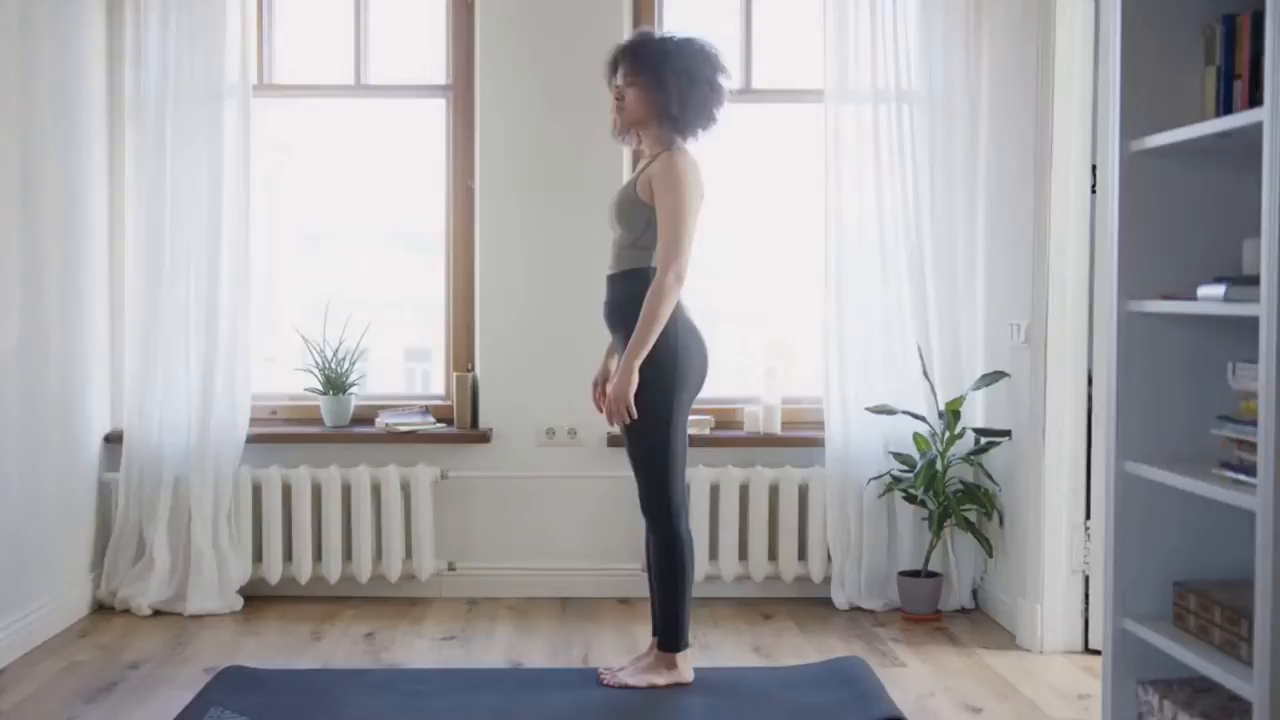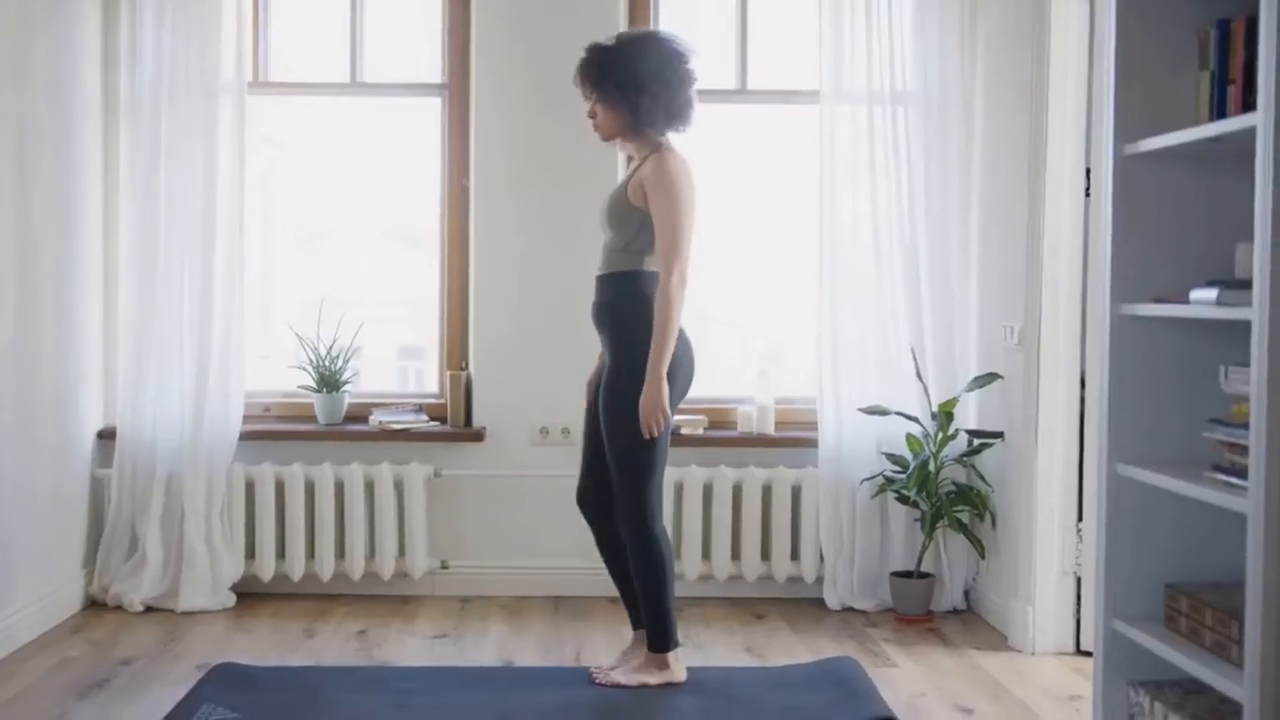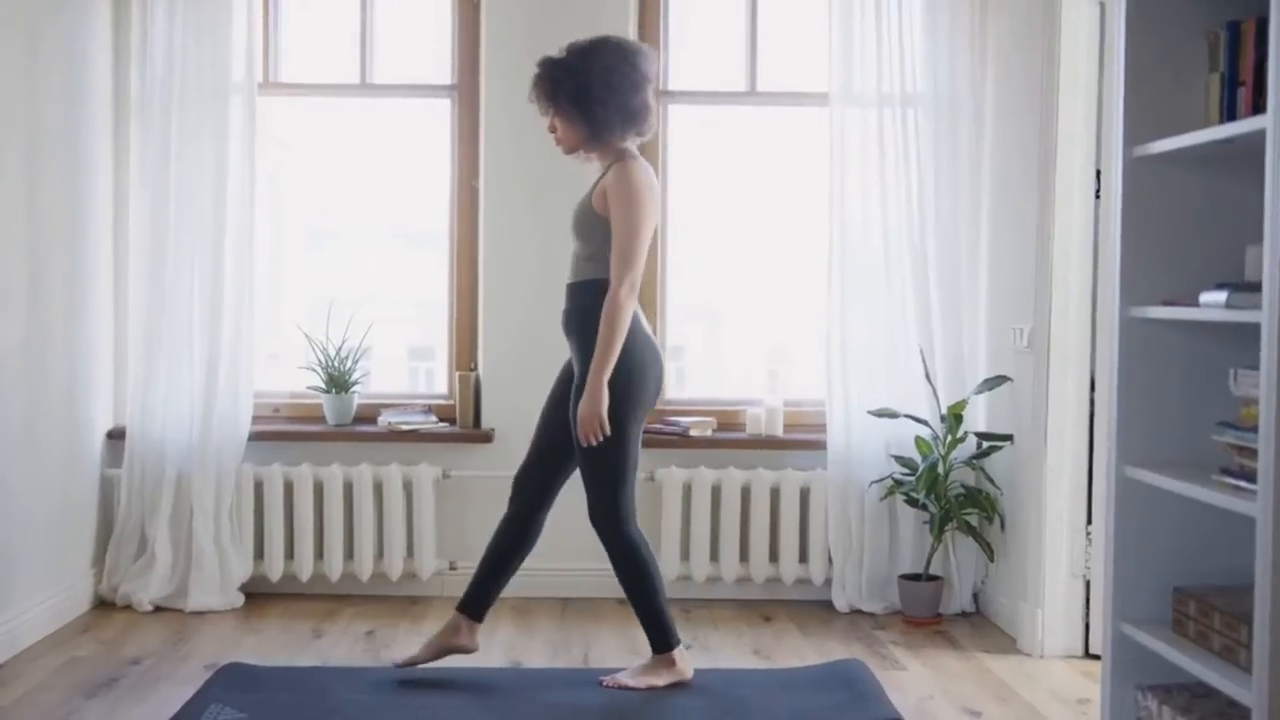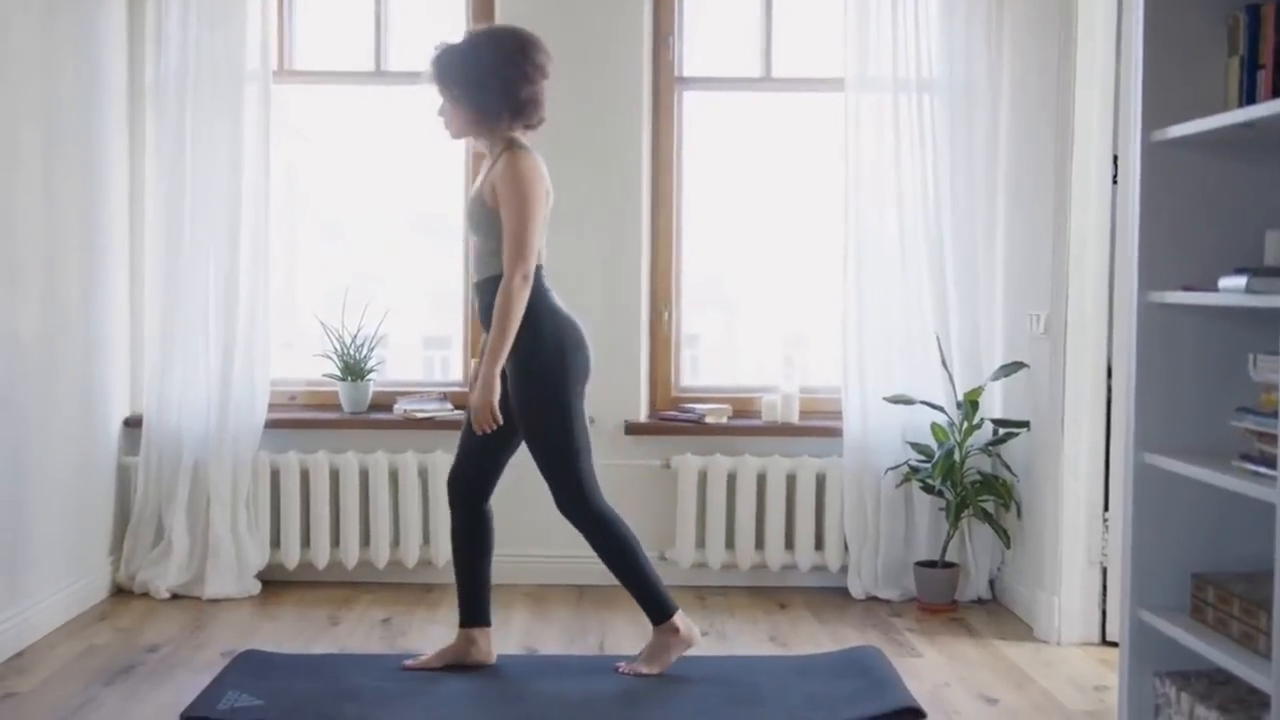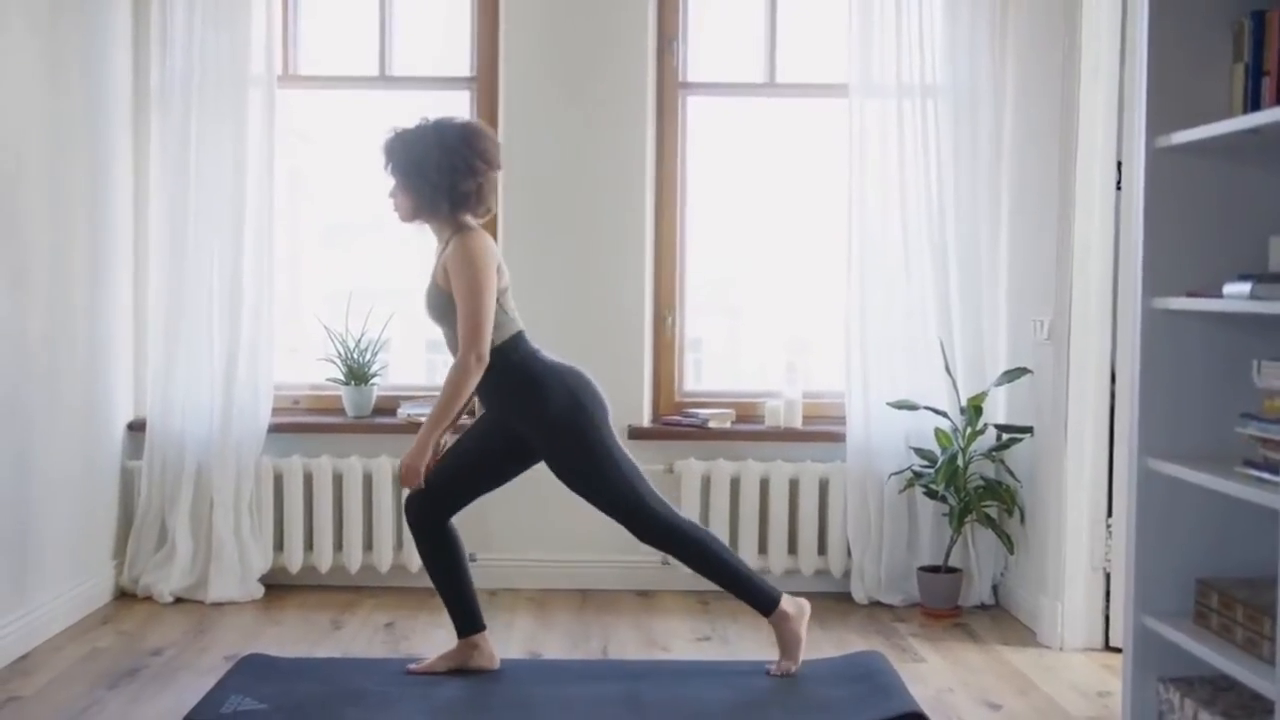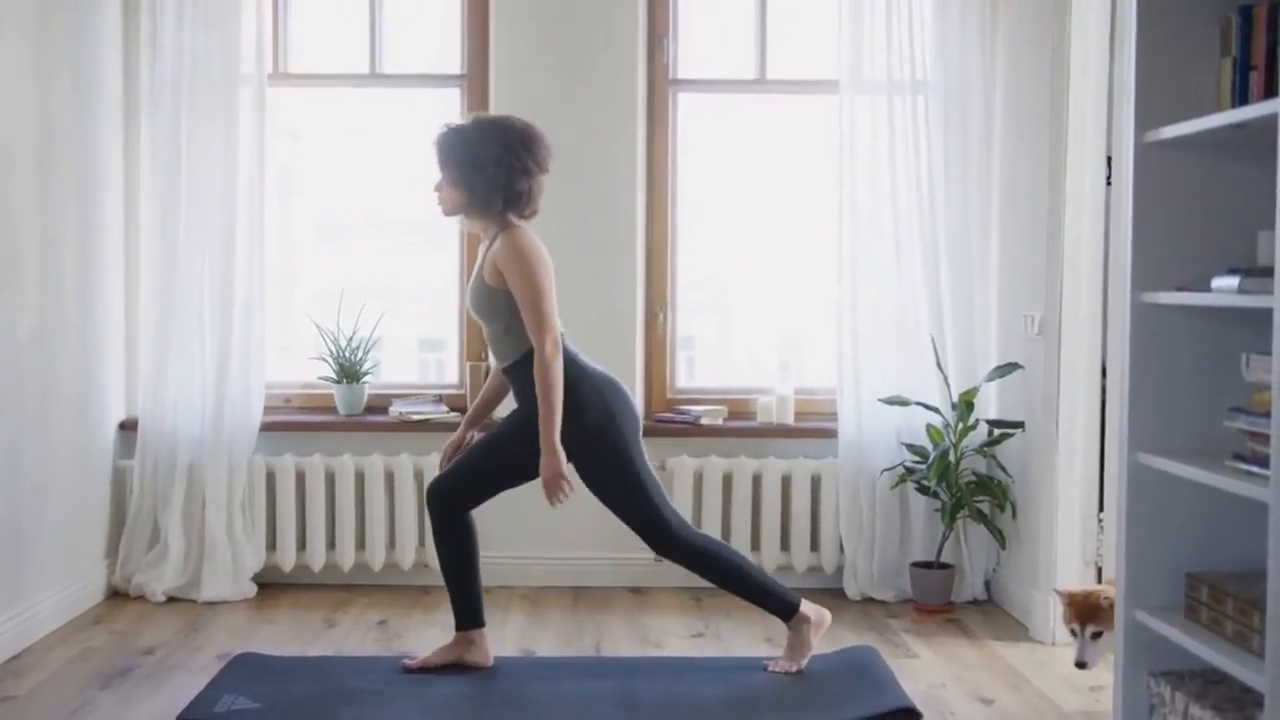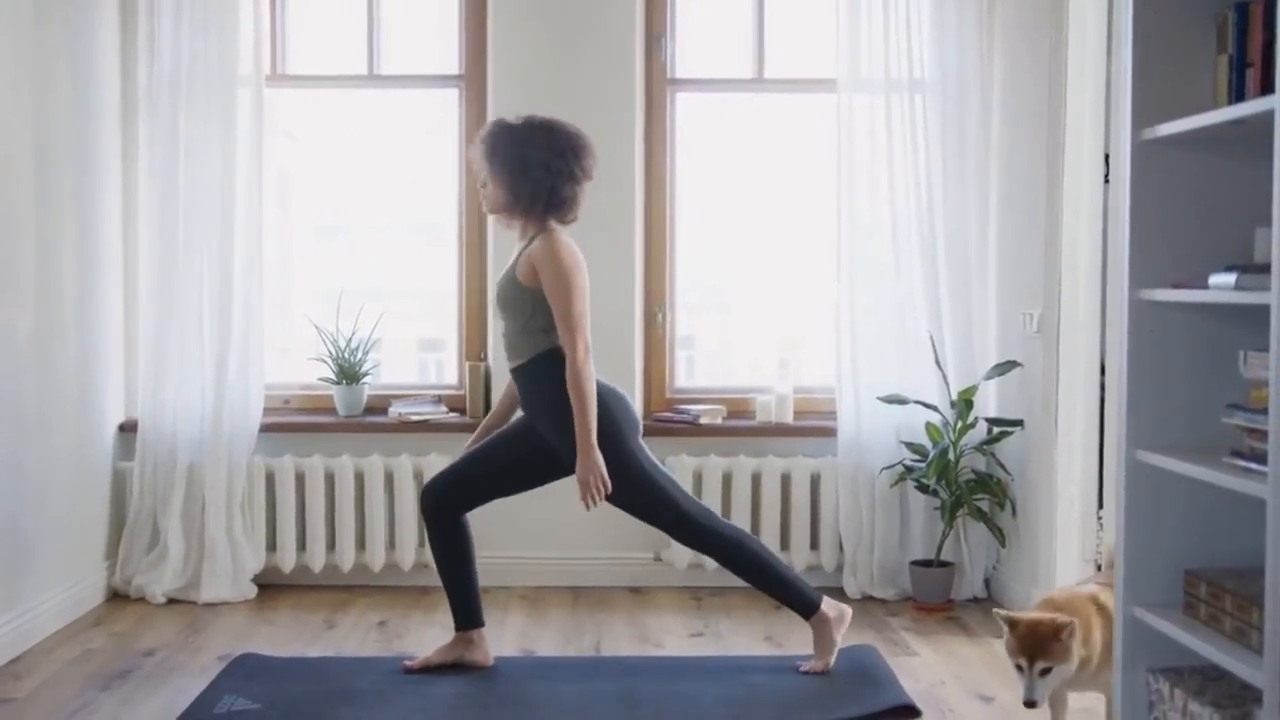
dt=0.5s
person 1, frame 1
left shoulder: (674, 164)
right shoulder: (649, 164)
left elbow: (670, 274)
left wrist: (631, 365)
right wrist: (610, 360)
left hip: (662, 352)
right hip: (647, 347)
left knee: (663, 505)
right knee: (656, 504)
left ankle: (674, 657)
right ankle: (661, 646)
person 1, frame 2
left shoulder: (665, 166)
right shoulder: (640, 167)
left elbow: (672, 276)
left wrist: (657, 376)
right wrist: (605, 363)
left hip: (647, 353)
right hip: (626, 350)
left knee: (634, 506)
right knee: (595, 497)
left ankle: (663, 655)
right ankle: (644, 635)
person 1, frame 3
left shoulder: (630, 175)
right shoulder: (611, 174)
left elbow: (625, 284)
left wrist: (600, 383)
left hip: (615, 361)
right hip: (591, 356)
left knee: (611, 514)
right knee: (528, 493)
left ankle: (669, 657)
right ankle: (463, 625)
person 1, frame 4
left shoulder: (518, 166)
right shoulder: (499, 162)
left elbow: (517, 276)
left wrist: (488, 373)
right wrist: (489, 364)
left hip: (542, 350)
right hip: (522, 346)
left knee: (577, 496)
right knee: (465, 487)
left ankle: (670, 624)
right ankle: (474, 638)
person 1, frame 5
left shoulder: (468, 248)
right shoulder: (455, 246)
left elbow: (474, 358)
right elbow: (475, 357)
left wrist: (424, 443)
right wrist: (438, 437)
left hip: (555, 406)
right hip: (521, 410)
left knee: (652, 521)
right knee: (425, 509)
left ankle: (783, 610)
right ankle: (473, 645)
person 1, frame 6
left shoulder: (516, 246)
right shoulder: (494, 247)
left elbow: (547, 347)
right elbow: (511, 356)
left wrist: (551, 447)
right wrist: (466, 429)
left hip: (588, 410)
right hip: (549, 408)
left knee: (667, 534)
right knee: (446, 494)
left ankle: (802, 615)
right ankle: (470, 640)
person 1, frame 7
left shoulder: (552, 248)
right shoulder: (531, 249)
left elbow: (576, 351)
left wrist: (588, 450)
right wrist: (482, 433)
left hip: (583, 416)
right hip: (548, 421)
left knee: (694, 525)
right knee: (440, 498)
left ankle: (823, 613)
right ankle: (470, 640)
